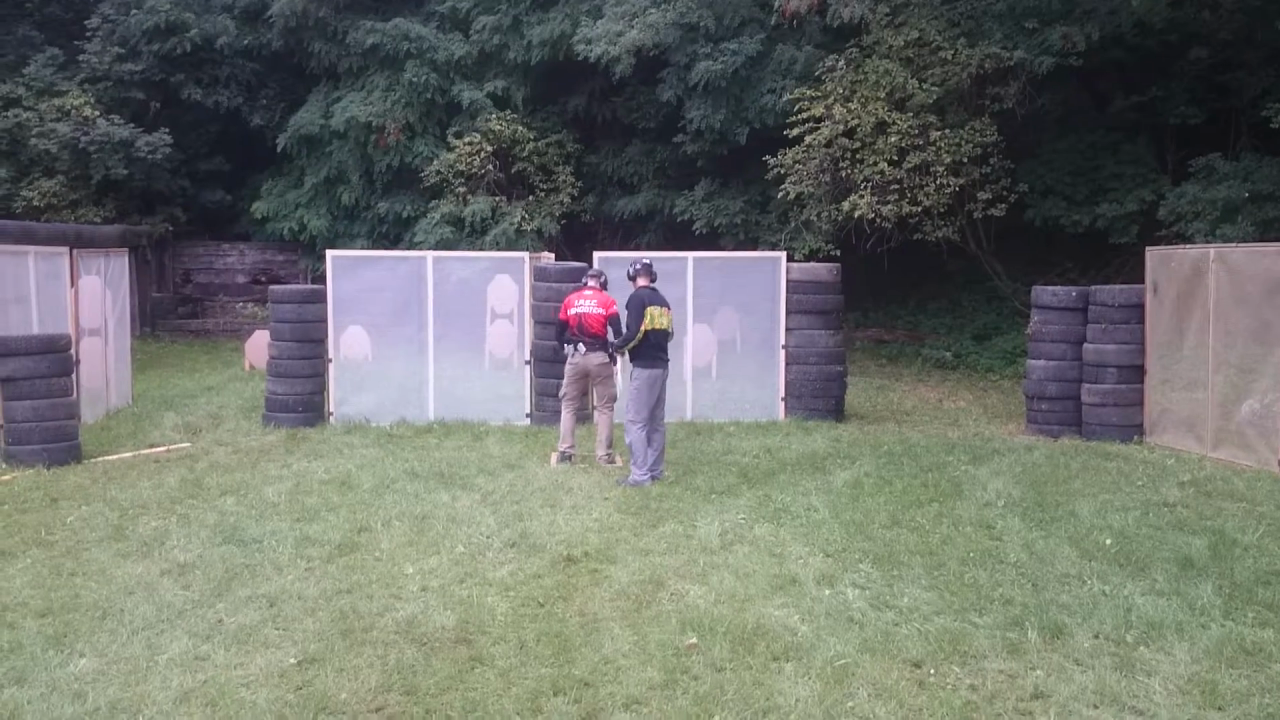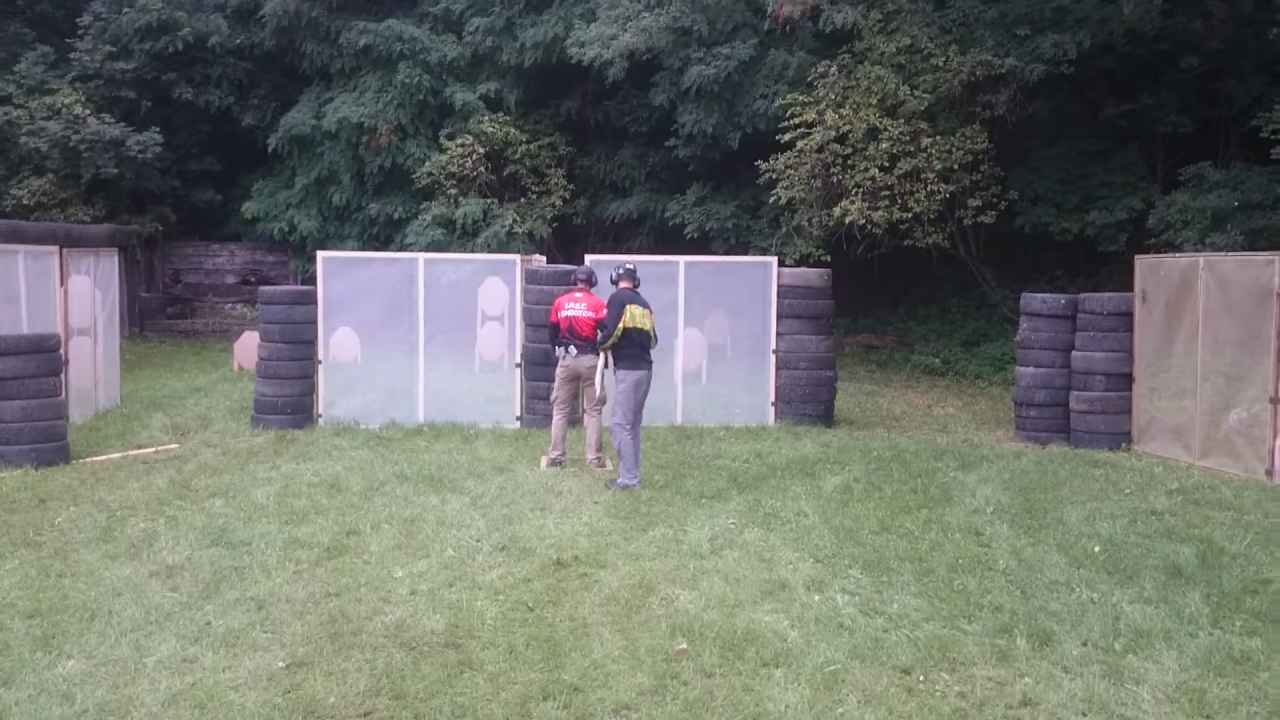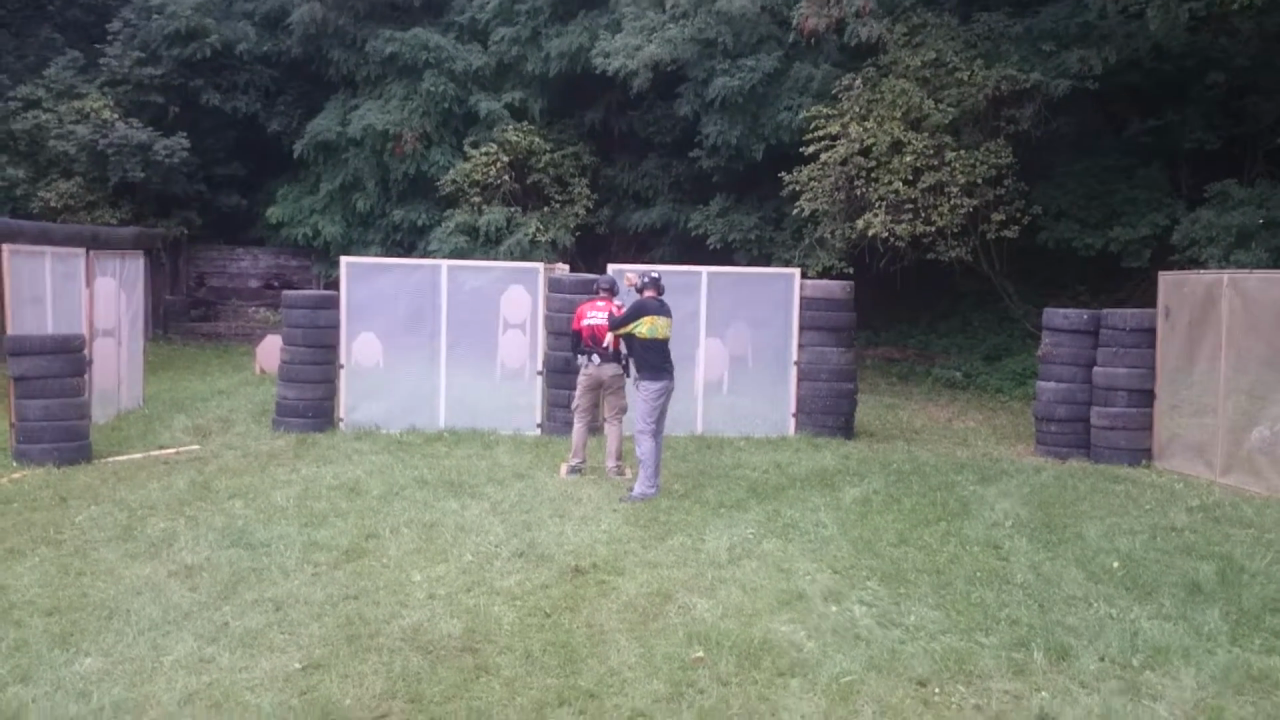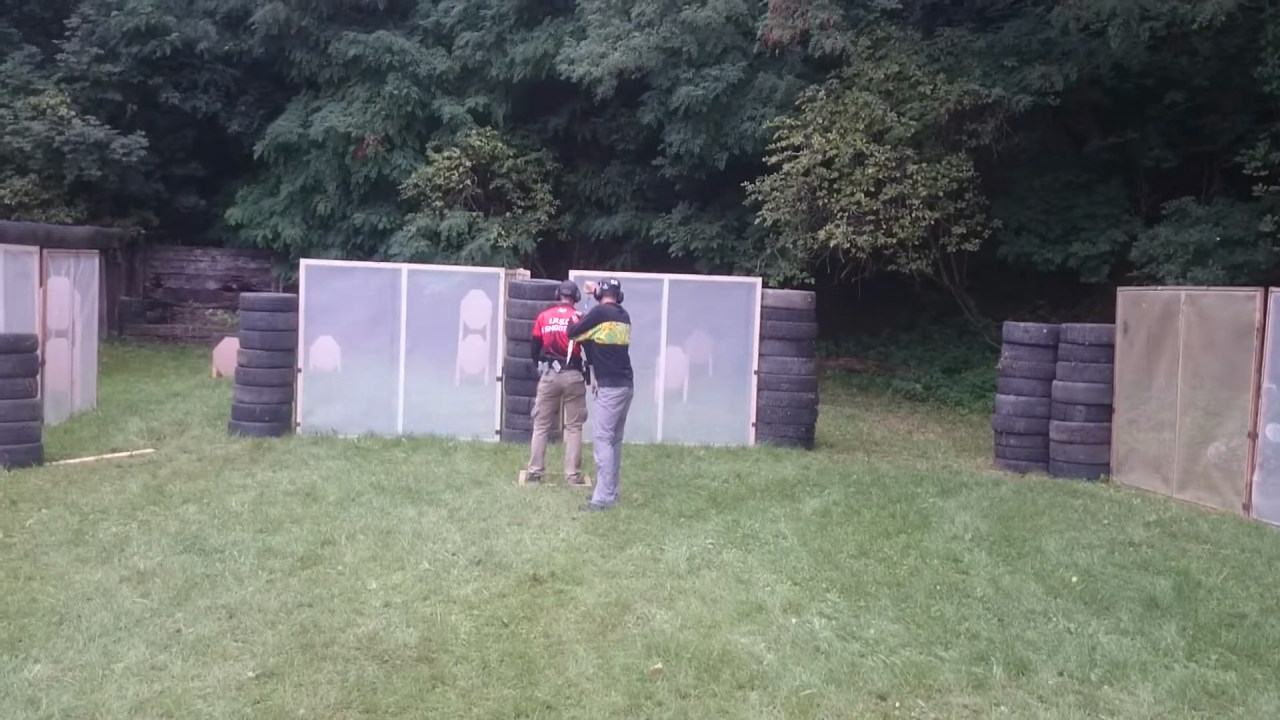
dt=1s
person 1, frame 1
left shoulder: (637, 297)
right shoulder: (662, 300)
left elbow: (634, 333)
right elbow: (669, 333)
left wrist: (618, 347)
left hip: (644, 367)
right hip: (661, 365)
left knee: (635, 421)
right knee: (656, 421)
left ankle: (640, 475)
right ankle: (655, 470)
person 1, frame 2
left shoulder: (618, 297)
right shoulder: (643, 302)
left elbow: (612, 330)
right elbow: (652, 339)
left wrist: (603, 345)
left hip: (628, 369)
right hip: (644, 368)
left knee: (620, 423)
right knee: (633, 423)
left ankle: (629, 477)
right ankle: (631, 475)
person 1, frame 3
left shoulder: (641, 306)
right shoulder: (664, 308)
left elbow: (613, 326)
left wrist: (614, 311)
right wrist: (637, 283)
left hip: (651, 380)
right hip: (665, 377)
left knee: (644, 432)
right knee: (655, 433)
left ankle: (645, 489)
right ankle: (651, 483)
person 1, frame 4
left shoulder: (600, 312)
right shoulder: (623, 315)
left elbow: (572, 333)
left wrist: (577, 320)
left hip: (610, 386)
right hip: (625, 384)
left knee: (602, 439)
right knee: (614, 440)
left ankle: (603, 498)
right ankle: (610, 492)
person 2, frame 1
left shoulder: (570, 300)
right shoulder: (607, 300)
left elbow: (560, 332)
right elbow: (617, 331)
right wrist: (619, 357)
left hip: (576, 357)
right hip: (600, 357)
left knee: (569, 406)
right knee: (605, 408)
left ankle: (565, 451)
right ankle: (604, 454)
person 2, frame 2
left shoulder: (560, 302)
right shoulder: (597, 304)
left elbow: (552, 333)
right wrist: (603, 352)
left hip: (566, 359)
right hip: (590, 359)
left knee: (560, 410)
right knee: (593, 411)
left ankle: (555, 457)
right ankle: (594, 458)
person 2, frame 3
left shoulder: (582, 310)
right shoulder: (618, 311)
left elbow: (574, 340)
right wrist: (626, 362)
left hip: (589, 367)
right hip: (613, 368)
left knee: (581, 418)
right knee: (614, 419)
left ankle: (575, 464)
right ankle: (614, 466)
person 2, frame 4
left shoulder: (543, 317)
right shoulder: (579, 318)
left elbow: (535, 347)
left hip: (549, 375)
right hip: (573, 376)
left knee: (541, 425)
right knee: (574, 427)
left ankle: (534, 472)
right ankle: (573, 474)
